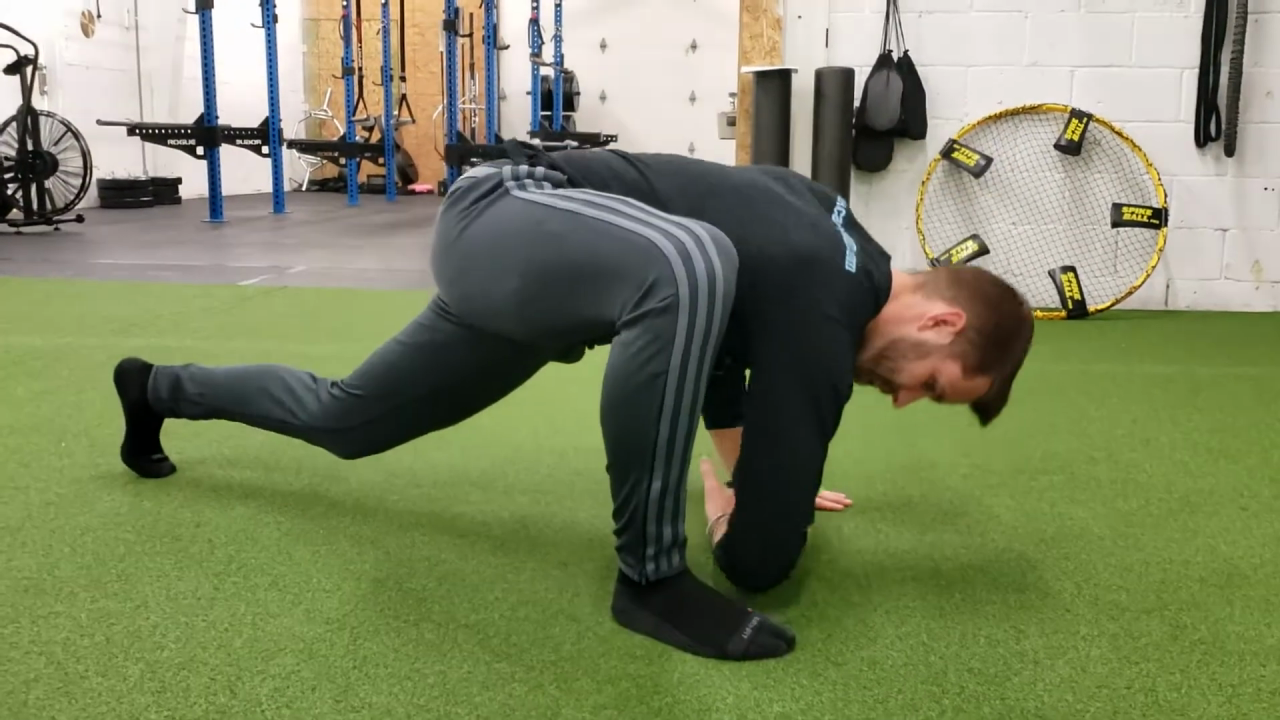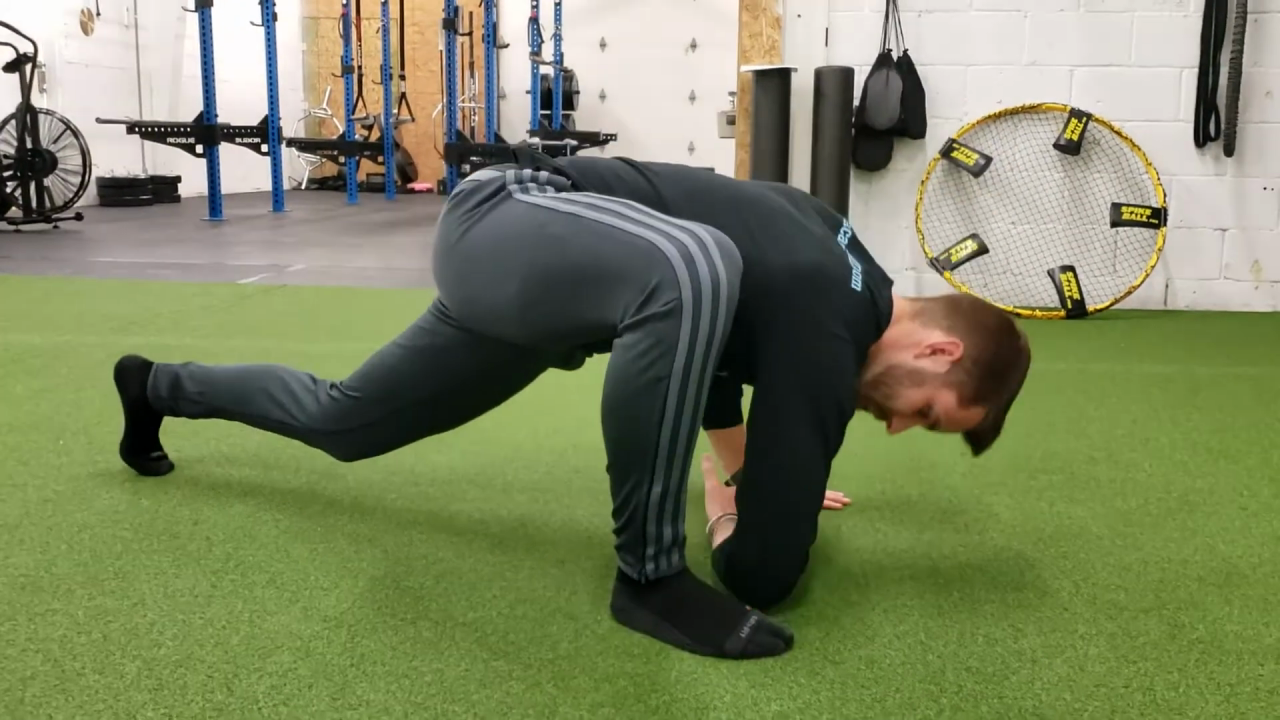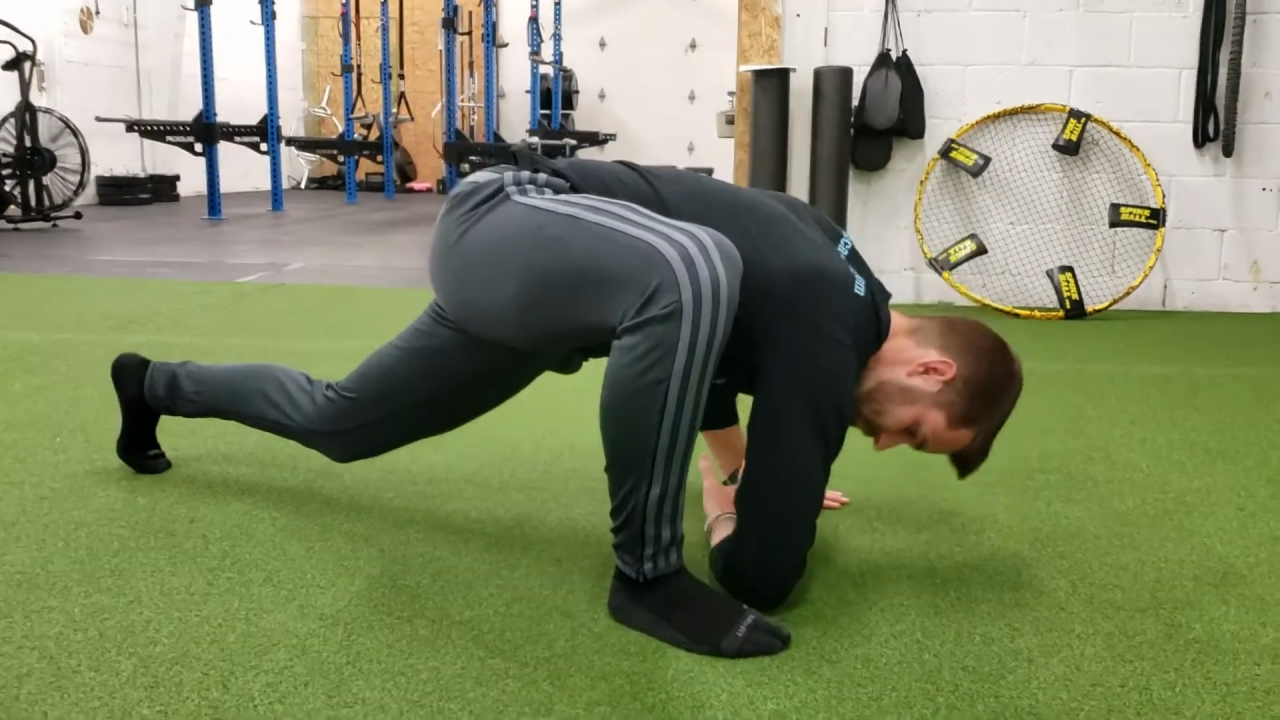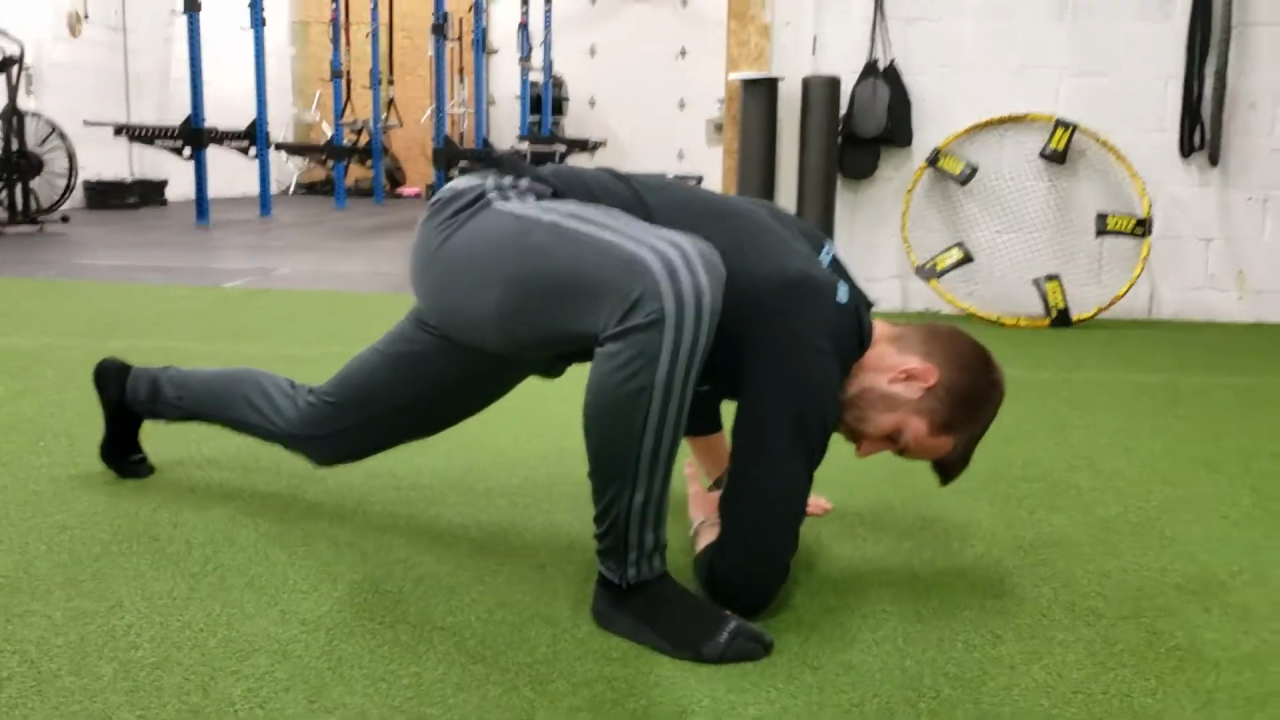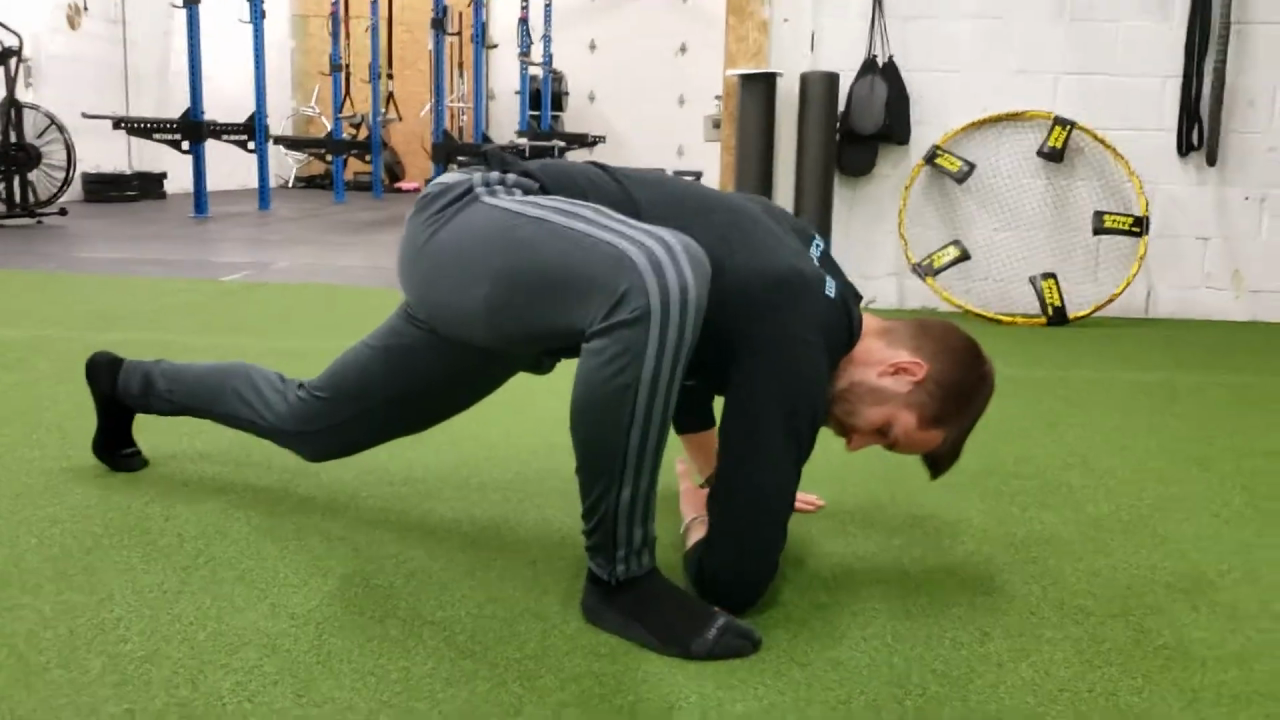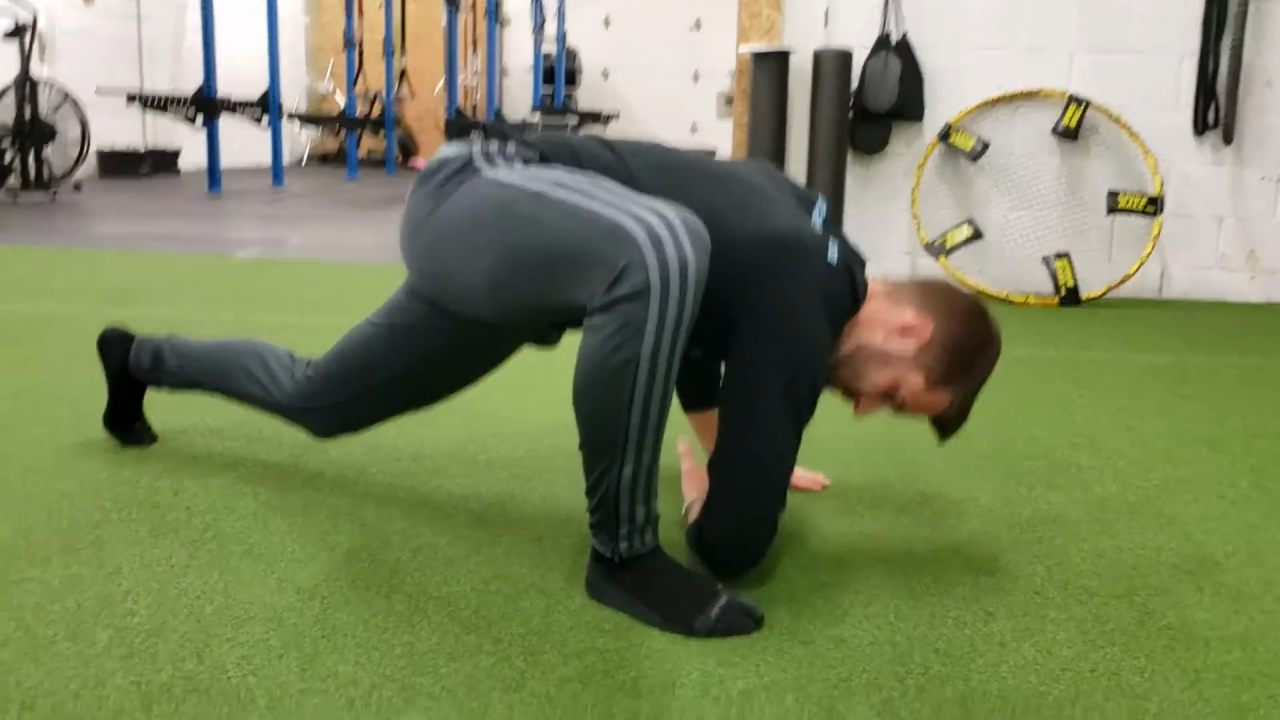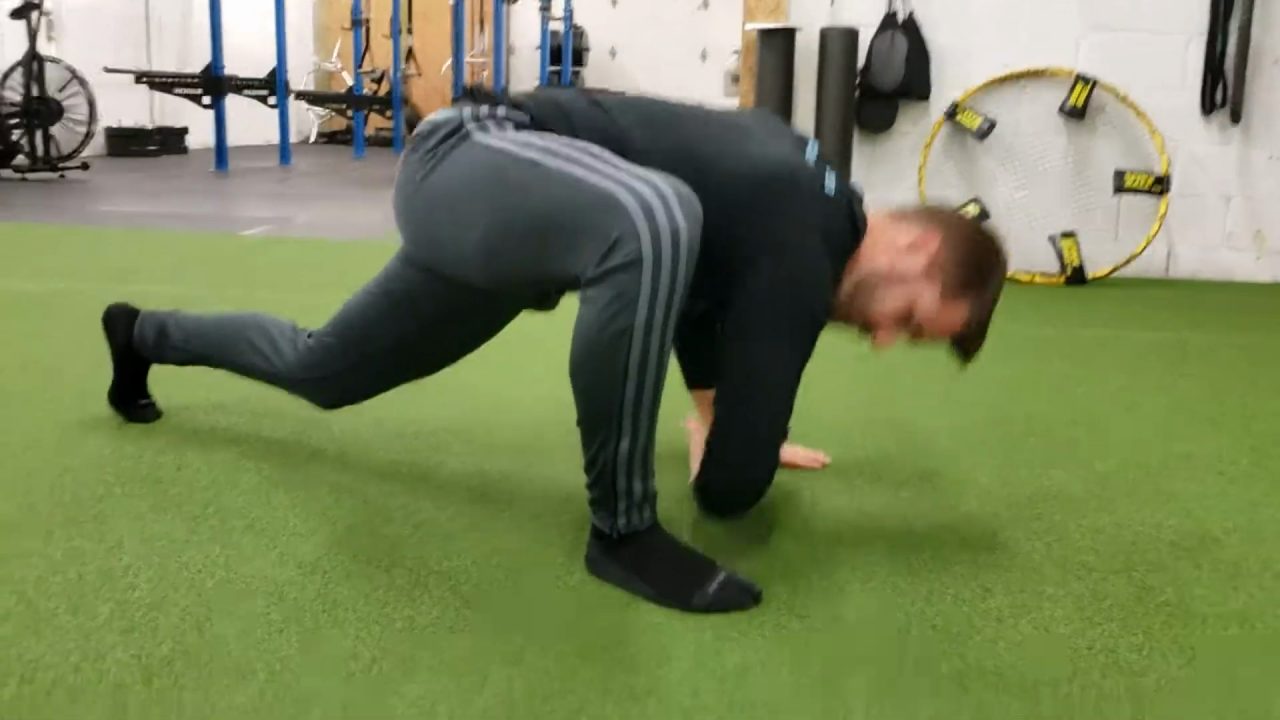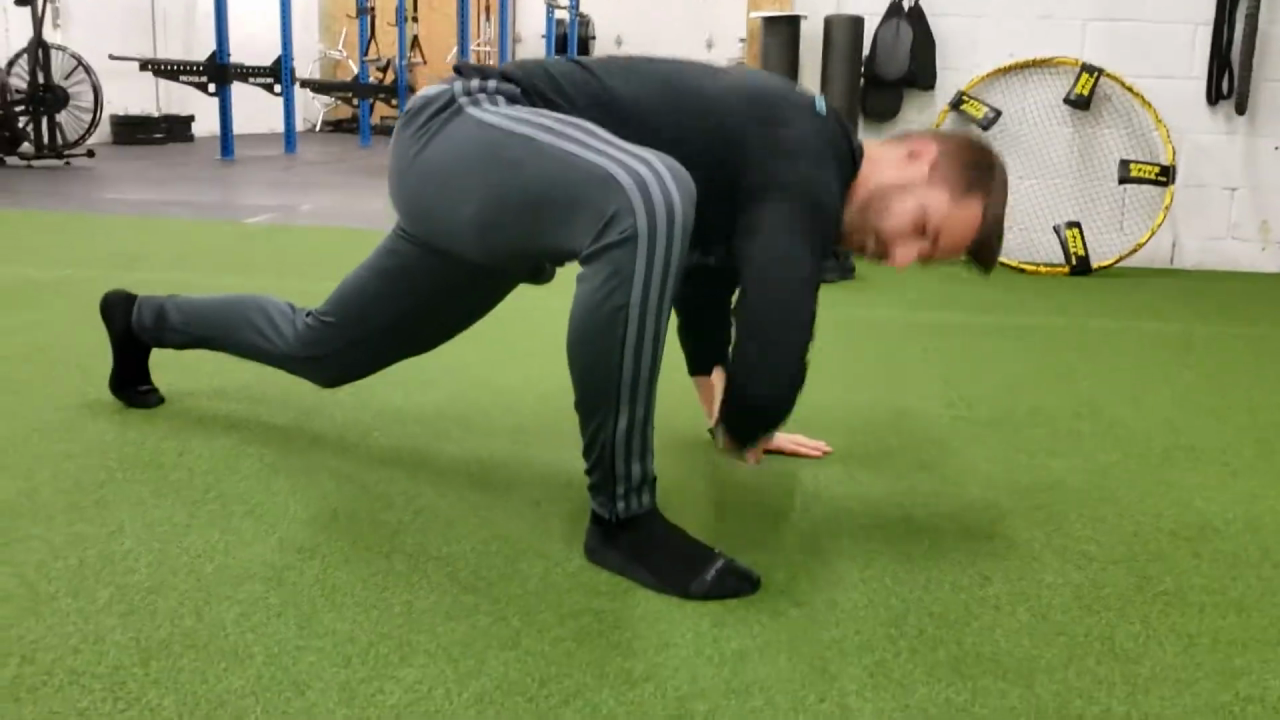
dt=0.1s
person 1, frame 1
left shoulder: (838, 246)
right shoulder: (823, 313)
right elbow: (758, 558)
left wrist: (749, 479)
right wrist: (752, 515)
left hip: (506, 251)
right hip: (498, 218)
left knee: (341, 418)
right knee: (689, 265)
left ankle: (154, 389)
right ankle: (649, 575)
person 1, frame 2
left shoulder: (836, 260)
right shoulder: (825, 331)
right elbow: (764, 571)
left wrist: (742, 477)
right wrist: (750, 514)
left hip: (511, 256)
right hip: (500, 221)
left knee: (339, 421)
right knee: (693, 272)
left ankle: (154, 386)
right ankle: (649, 575)
person 1, frame 3
left shoulder: (832, 273)
right shoulder: (827, 339)
right elbow: (763, 572)
left wrist: (740, 479)
right wrist: (746, 517)
left hip: (505, 259)
right hip: (498, 222)
left knee: (335, 420)
right knee: (693, 273)
left ankle: (151, 384)
right ankle: (646, 573)
person 1, frame 4
left shoulder: (816, 295)
right shoulder: (807, 345)
right elbow: (746, 579)
left wrist: (726, 482)
right wrist: (737, 517)
left hip: (493, 270)
right hip: (480, 233)
left knee: (318, 427)
right knee: (676, 280)
left ankle: (136, 390)
right ankle: (630, 581)
person 1, frame 5
left shoulder: (806, 291)
right shoulder: (797, 340)
right elbow: (734, 573)
left wrist: (718, 478)
right wrist: (719, 519)
left hip: (480, 261)
right hip: (469, 226)
left knee: (308, 420)
left ankle: (128, 383)
right ankle: (619, 575)
person 1, frame 6
left shoulder: (807, 253)
right shoulder: (803, 302)
right elbow: (728, 544)
left wrist: (719, 450)
right wrist: (739, 482)
left hip: (482, 239)
right hip: (466, 200)
left knee: (318, 397)
right knee: (665, 249)
left ankle: (138, 359)
right ankle: (623, 555)
person 1, frame 7
left shoulder: (806, 208)
right shoulder: (802, 244)
right elbow: (729, 485)
left wrist: (727, 416)
right wrist: (738, 435)
left hip: (478, 200)
right hip: (461, 164)
left knee: (318, 368)
right knee: (657, 220)
left ankle: (142, 334)
right ankle: (622, 530)
person 1, frame 8
left shoulder: (779, 183)
right shoulder: (803, 152)
left elbow: (702, 265)
right elbow: (766, 364)
left wrist: (725, 418)
right wrist: (751, 414)
left hip: (479, 186)
right hip: (459, 130)
left knee: (320, 346)
right knee: (650, 195)
left ankle: (141, 319)
right ankle: (621, 514)
